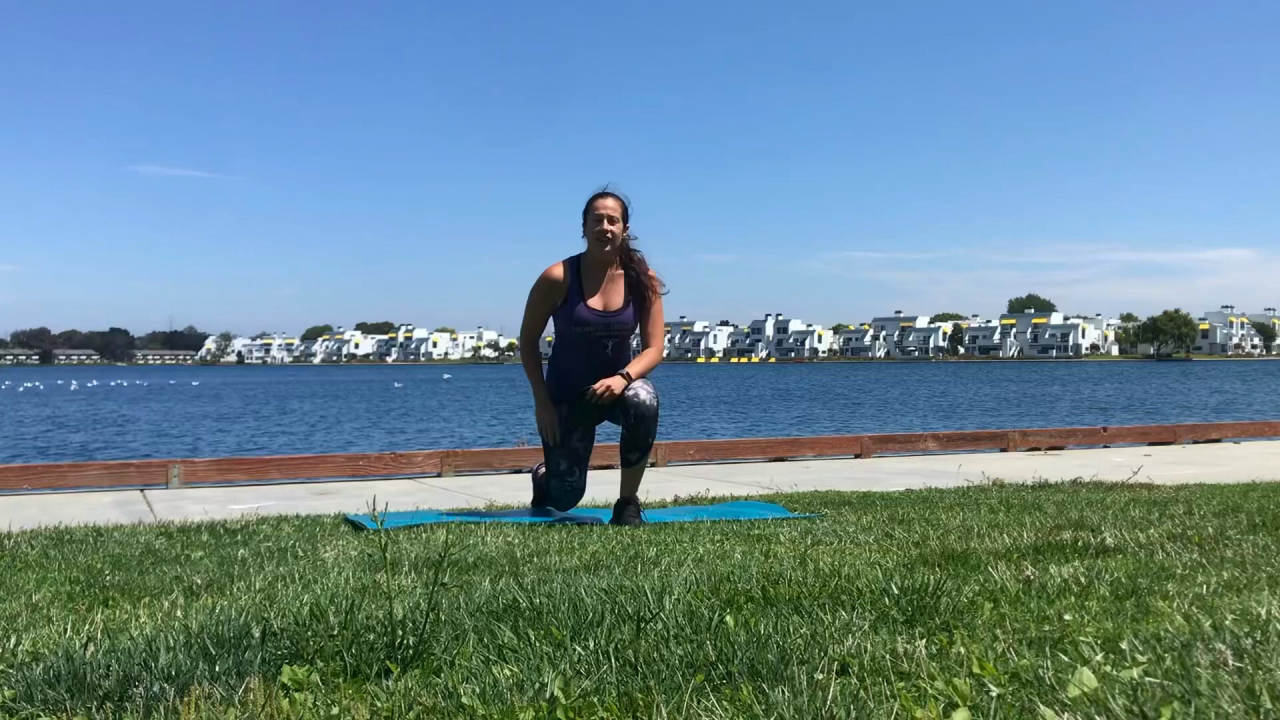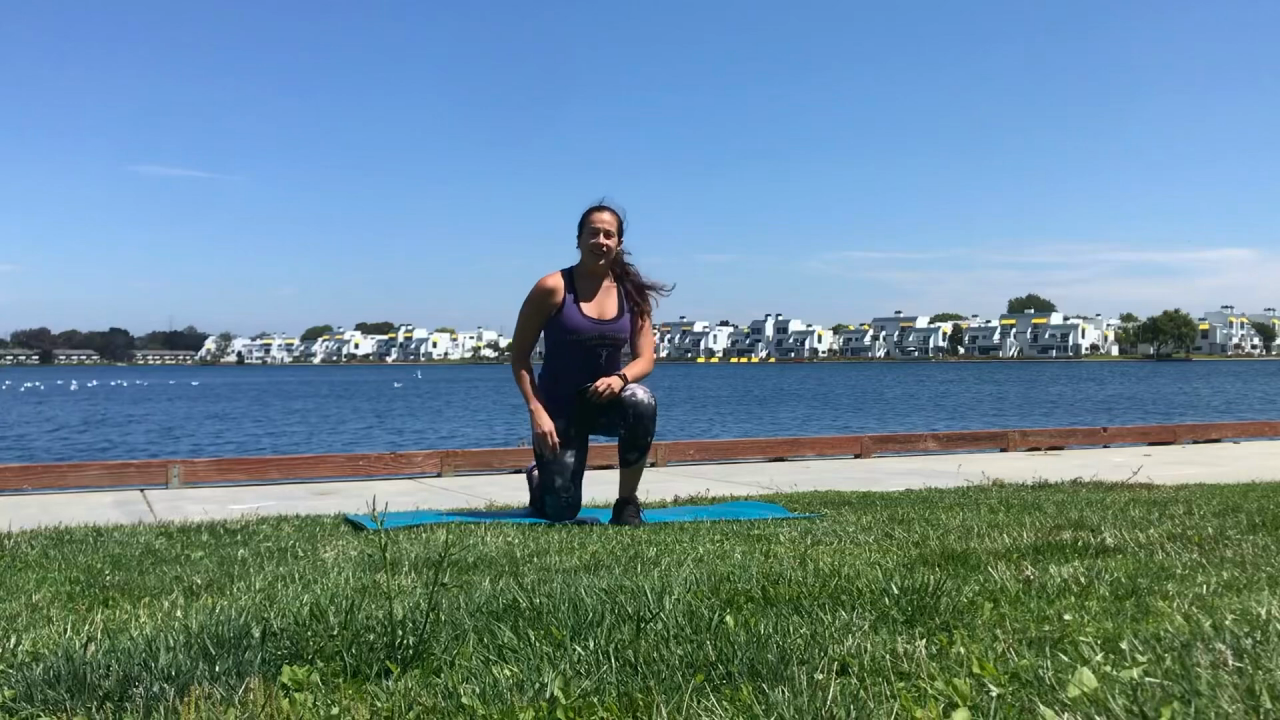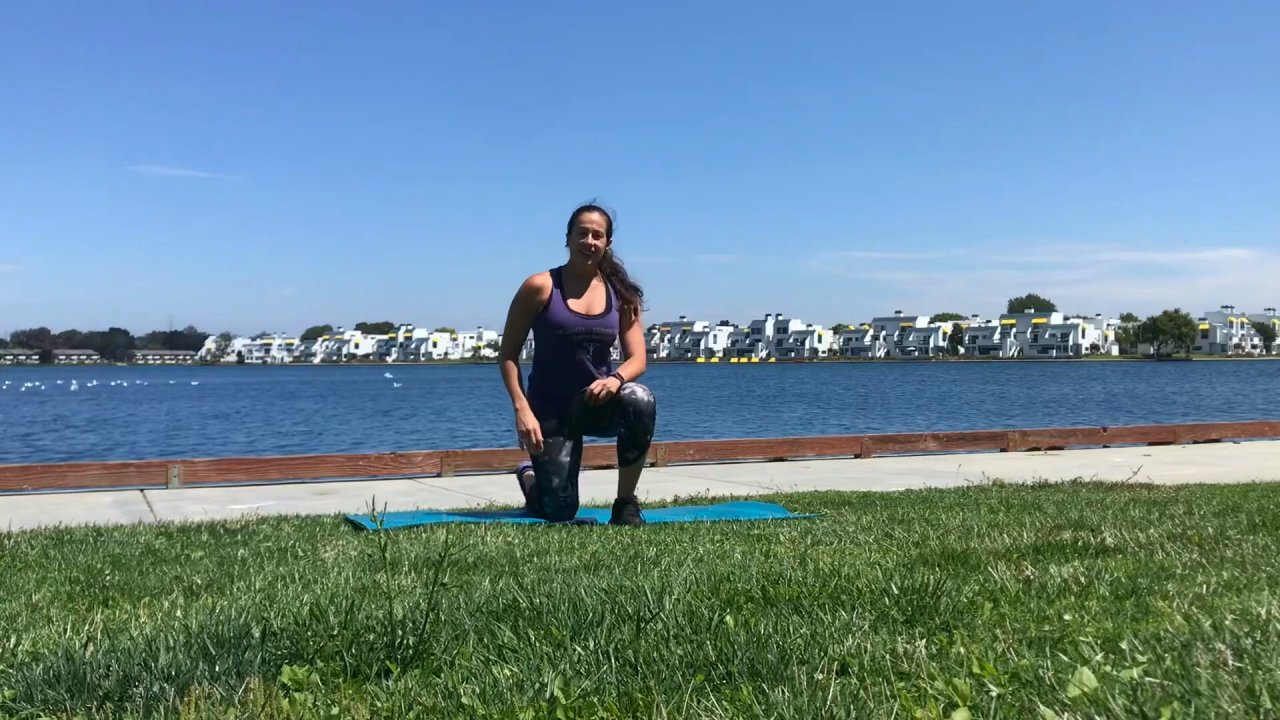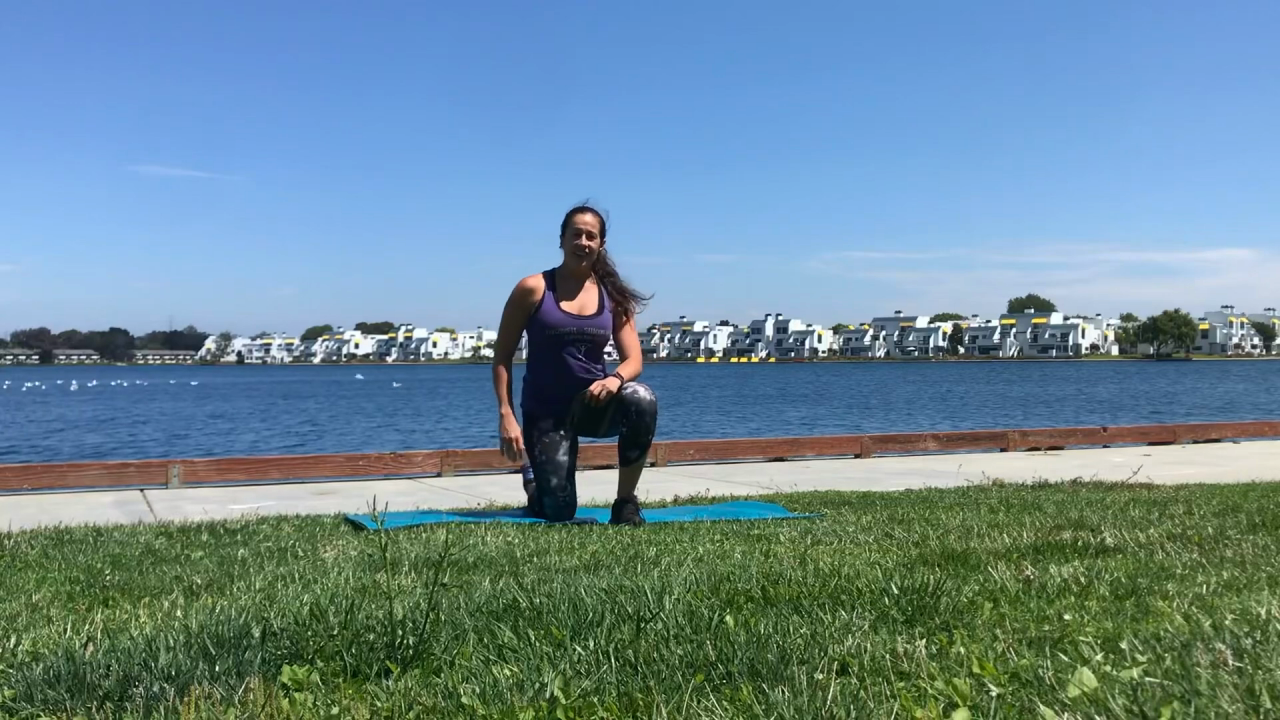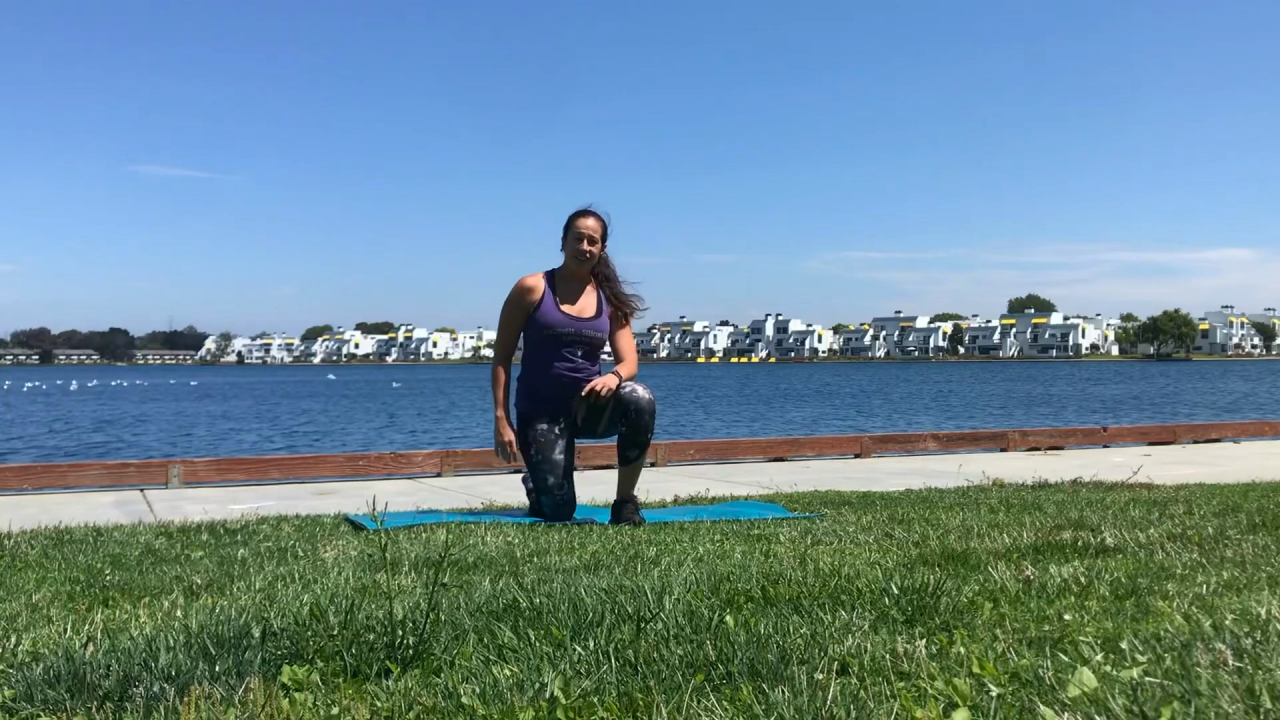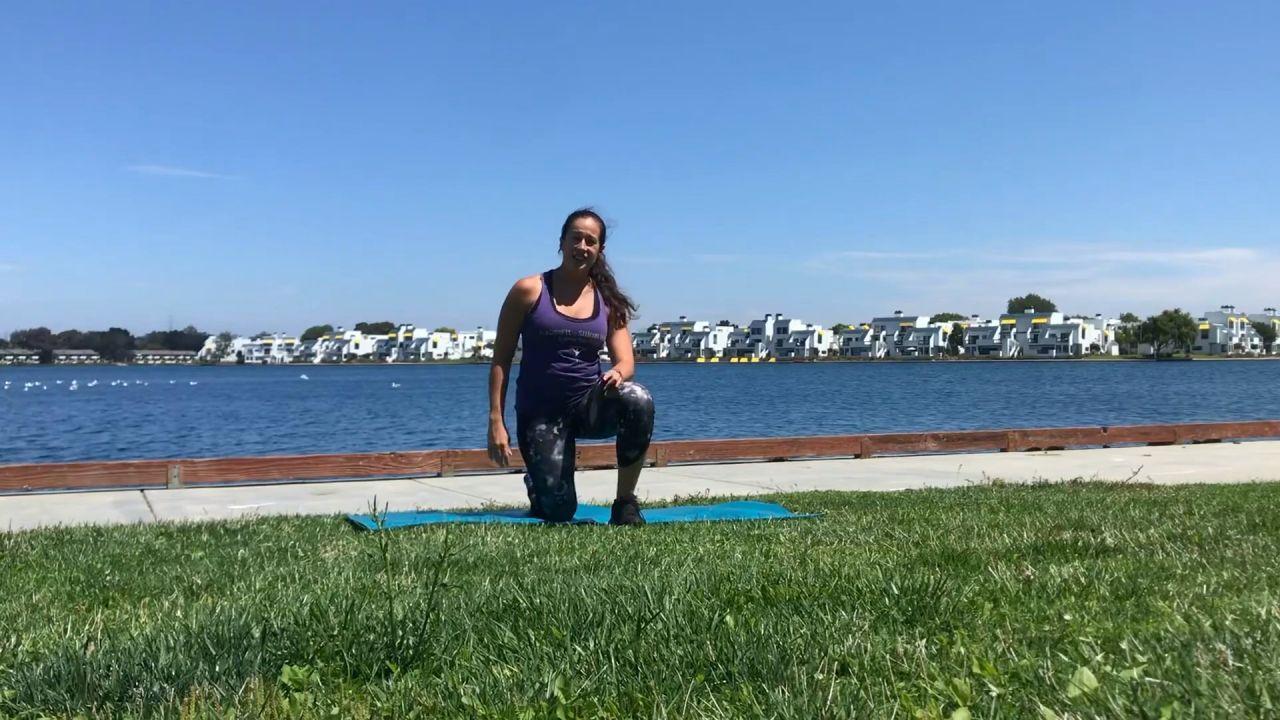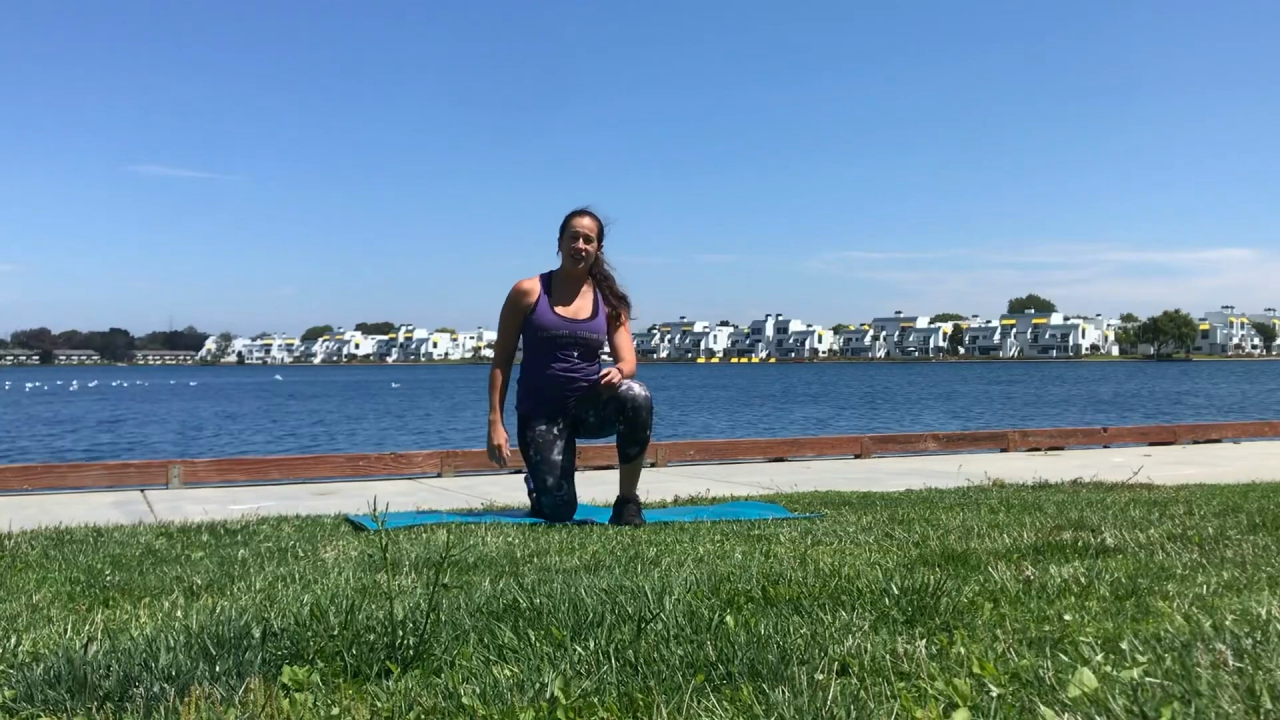
dt=0.2s
person 1, frame 1
left shoulder: (643, 279)
right shoulder: (557, 278)
left elbow: (655, 347)
right elbow: (528, 343)
left wrist: (623, 377)
right wrist: (543, 403)
left hip: (614, 387)
right hip: (567, 395)
left knee: (643, 402)
right knee: (566, 496)
left ankle: (628, 502)
right ankle: (543, 479)
person 1, frame 2
left shoulder: (633, 294)
right shoulder: (552, 289)
left elbow: (645, 358)
right elbow: (519, 355)
left wrist: (621, 378)
right wrist: (537, 411)
left hip: (607, 401)
right hip: (559, 409)
left knee: (641, 401)
right knee: (562, 511)
left ankle: (626, 502)
right ankle: (538, 479)
person 1, frame 3
left shoulder: (621, 294)
right shoulder: (540, 287)
left elbow: (637, 359)
right elbow: (509, 354)
left wrist: (615, 379)
right wrist: (523, 410)
left hip: (598, 403)
right hip: (550, 411)
left knee: (640, 400)
right knee: (560, 511)
left ankle: (626, 502)
right ankle: (530, 476)
person 1, frame 4
left shoulder: (613, 296)
right shoulder: (533, 289)
left elbow: (634, 360)
right elbow: (502, 357)
left wrist: (615, 379)
right wrist: (507, 415)
left hip: (593, 404)
right hip: (546, 412)
left knee: (642, 399)
right knee: (560, 511)
left ankle: (626, 503)
right ankle: (537, 482)
person 1, frame 5
left shoulder: (611, 300)
right shoulder: (531, 289)
left elbow: (629, 361)
right elbow: (502, 357)
left wrist: (614, 377)
right wrist: (502, 419)
left hip: (590, 404)
right hip: (541, 412)
left knee: (639, 399)
right knee: (558, 510)
left ankle: (625, 502)
right ankle: (537, 486)
person 1, frame 6
left shoulder: (610, 301)
right shoulder: (529, 290)
left elbow: (626, 361)
right elbow: (501, 359)
left wrist: (618, 374)
right wrist: (496, 420)
left hip: (590, 404)
right hip: (540, 412)
left knee: (638, 399)
right knee: (559, 510)
left ankle: (626, 502)
right ankle: (537, 485)
person 1, frame 7
left shoulder: (610, 301)
right shoulder: (528, 292)
left elbow: (628, 361)
right elbow: (501, 361)
left wrist: (617, 372)
right wrist: (495, 422)
left hip: (590, 405)
right hip: (541, 413)
left knee: (636, 396)
right knee: (559, 511)
left ankle: (628, 501)
right ankle: (537, 486)
